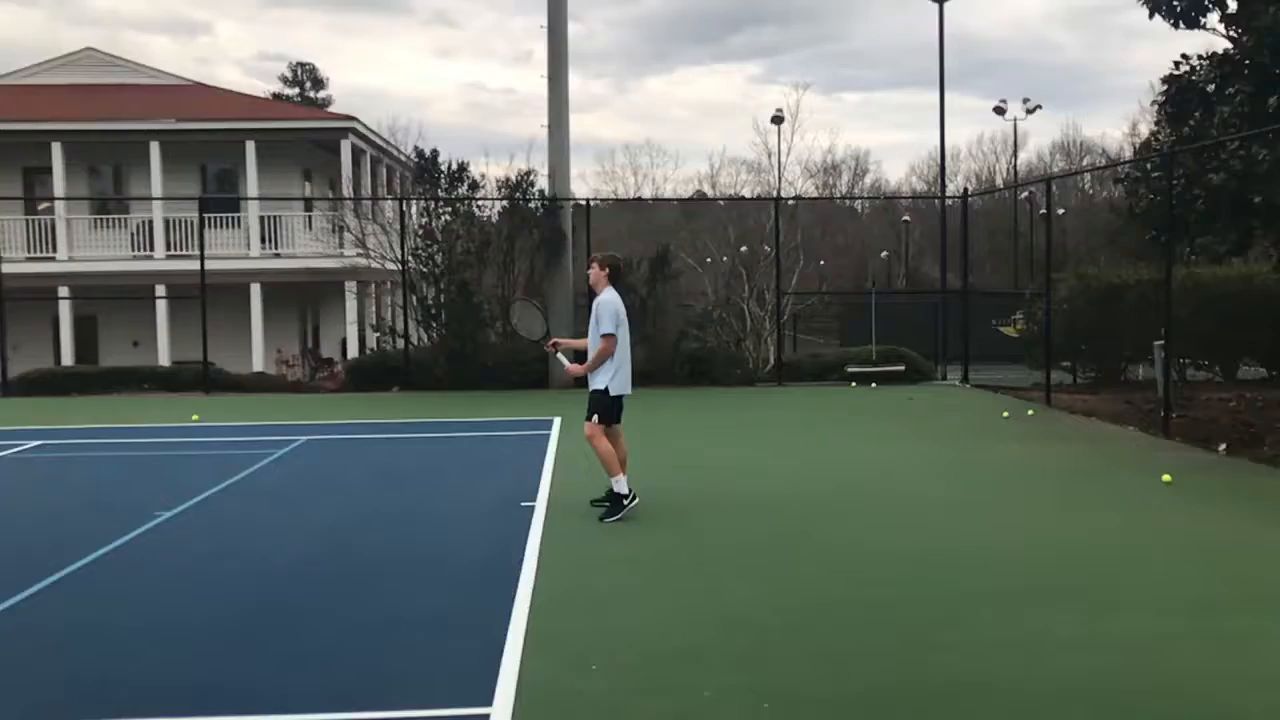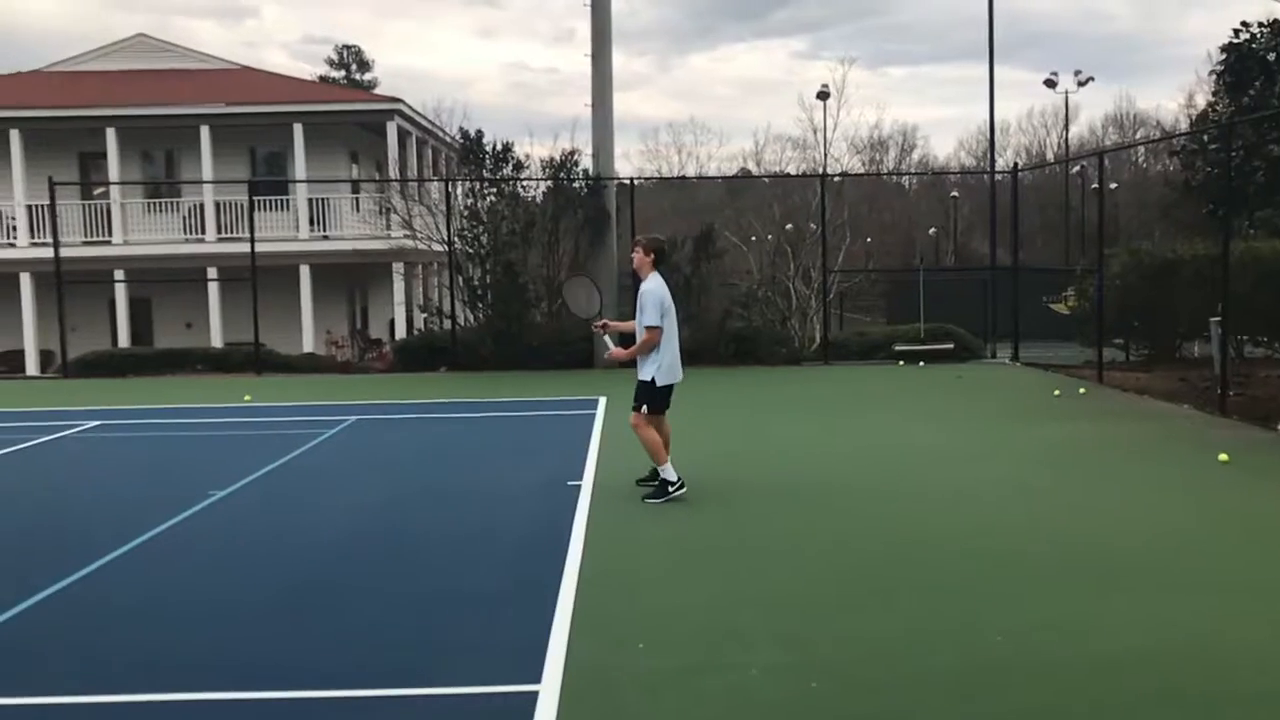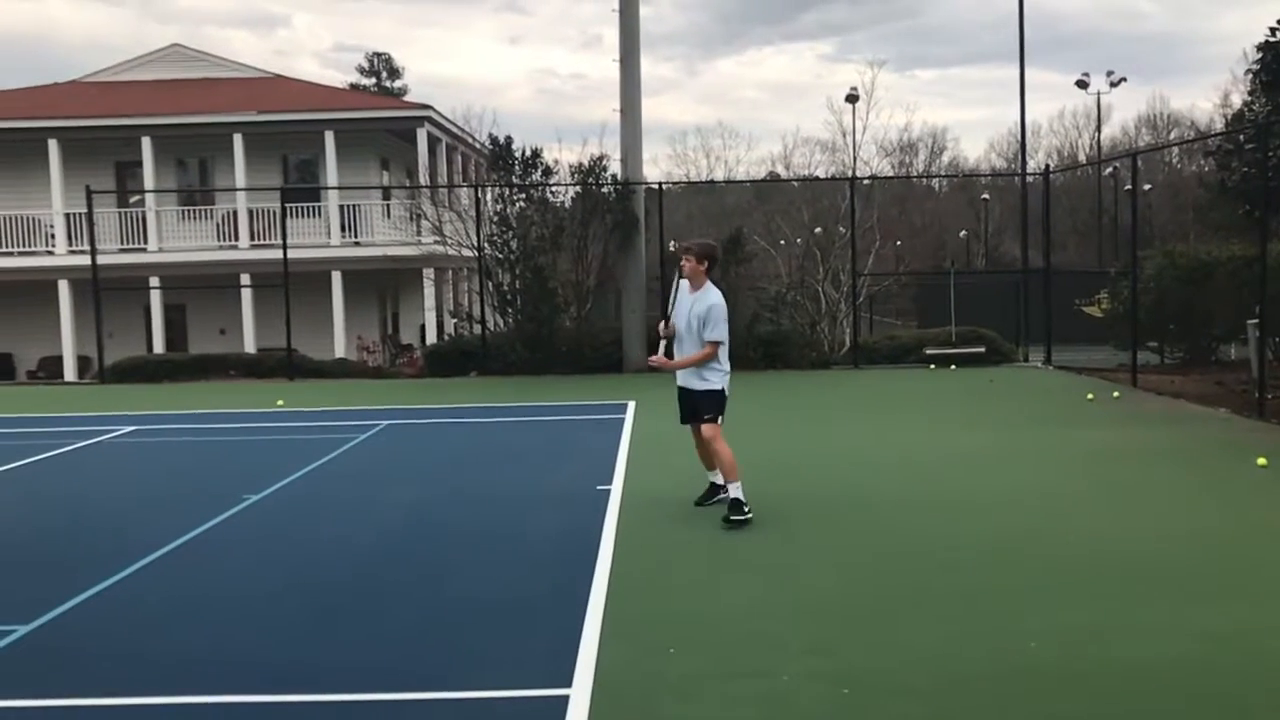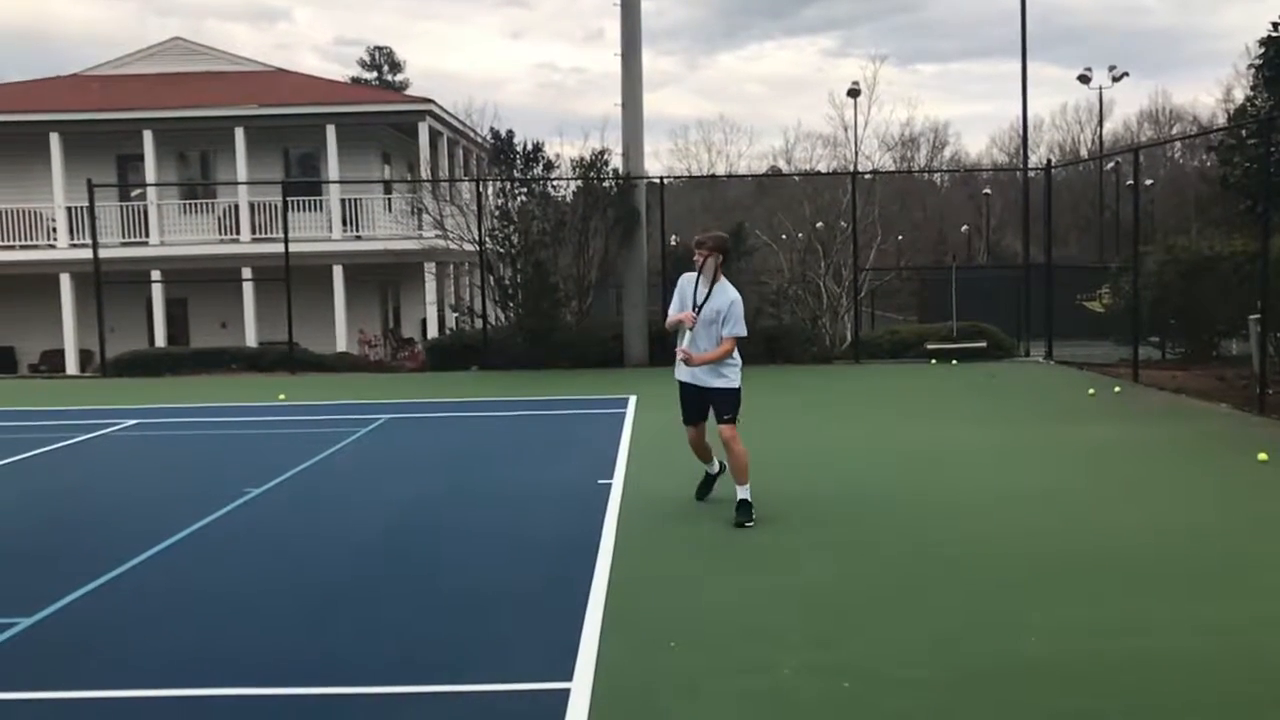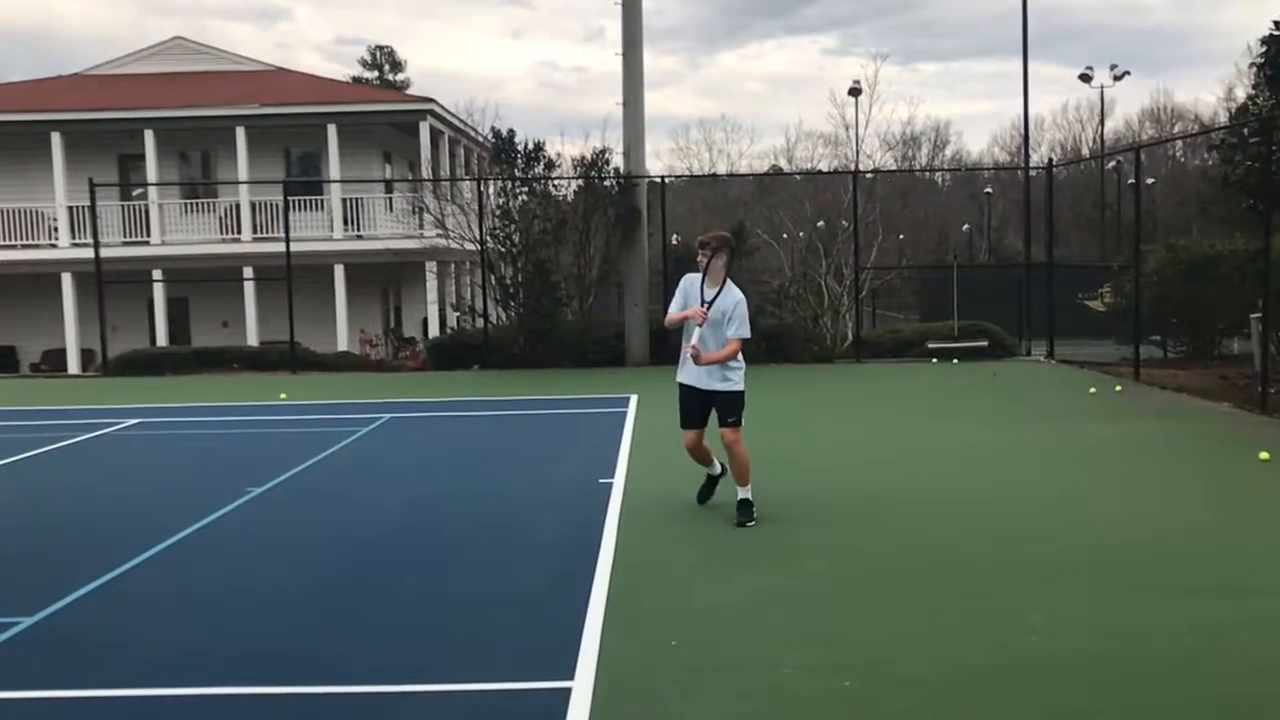
dt=0.5s
person 1, frame 1
left shoulder: (606, 301)
right shoulder: (605, 300)
left elbow: (608, 346)
left wrist: (583, 369)
right wrist: (565, 343)
left hip: (607, 382)
right hip: (610, 381)
left knee: (593, 433)
right knee: (612, 433)
left ankle: (624, 493)
right ankle: (619, 490)
person 1, frame 2
left shoulder: (650, 290)
right shoulder: (652, 286)
left elbow: (653, 336)
left wrist: (626, 354)
right wrist: (614, 325)
left hip: (656, 370)
right hip: (661, 368)
left knee: (640, 423)
right knee: (656, 419)
left ankle: (672, 481)
right ankle: (662, 470)
person 1, frame 3
left shoulder: (714, 302)
right shoulder: (680, 288)
left elbow: (710, 350)
left wrist: (674, 365)
right wrist: (666, 328)
left hip: (710, 380)
right hip: (686, 380)
left knee: (712, 435)
right knee: (698, 434)
left ankle: (738, 501)
right ankle: (717, 483)
person 1, frame 4
left shoulder: (731, 298)
right shoulder: (686, 281)
left elbow: (729, 346)
right elbow: (669, 324)
left wrist: (697, 359)
right wrist: (681, 317)
left hip: (723, 379)
right hip: (689, 377)
left knee: (729, 435)
right knee: (694, 437)
left ankle: (744, 500)
right ankle: (713, 469)
person 1, frame 5
left shoulder: (735, 298)
right shoulder: (688, 282)
left elbow: (734, 347)
right elbow: (668, 322)
left wrist: (705, 359)
right wrist: (688, 313)
left hip: (727, 381)
right hip: (691, 379)
left knee: (731, 439)
right knee: (691, 442)
left ankle: (745, 500)
right ankle: (715, 471)
